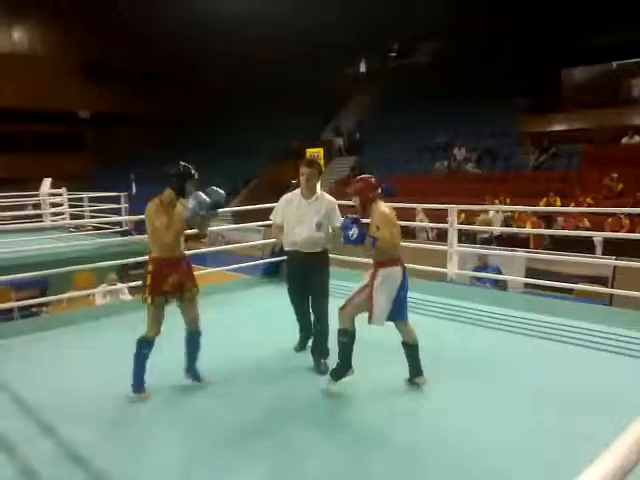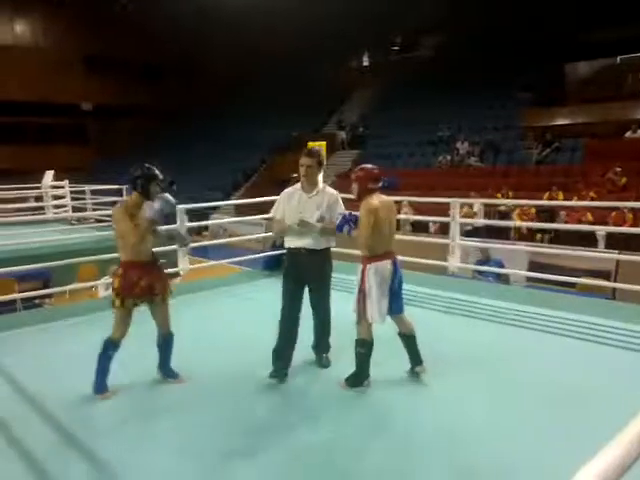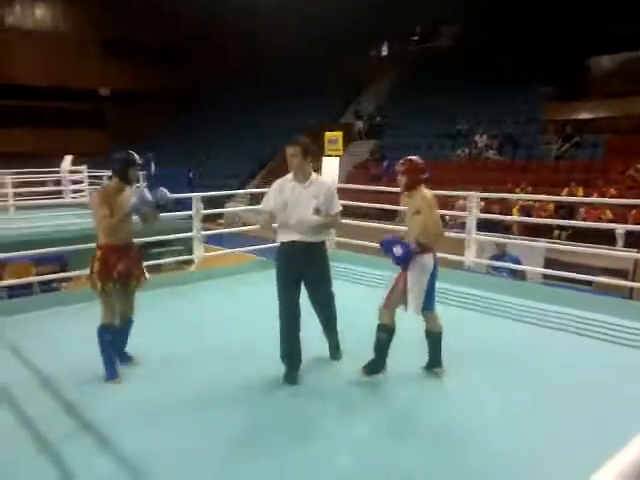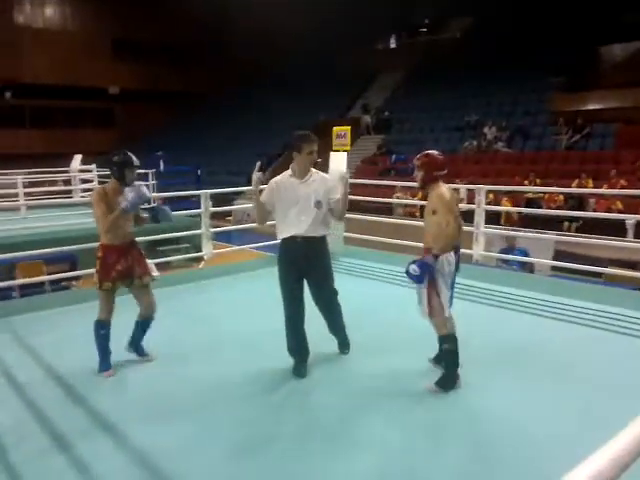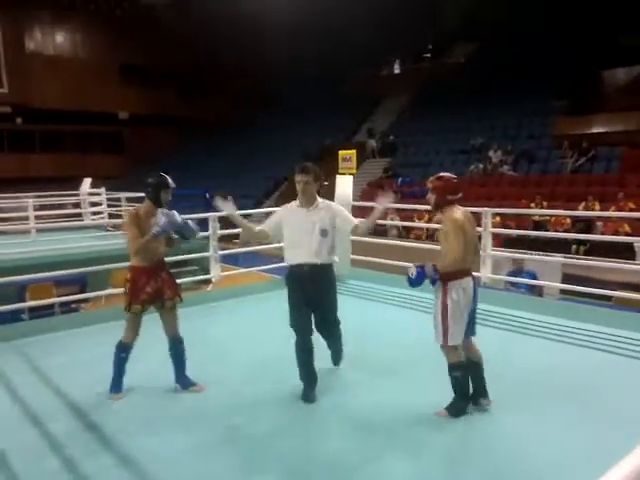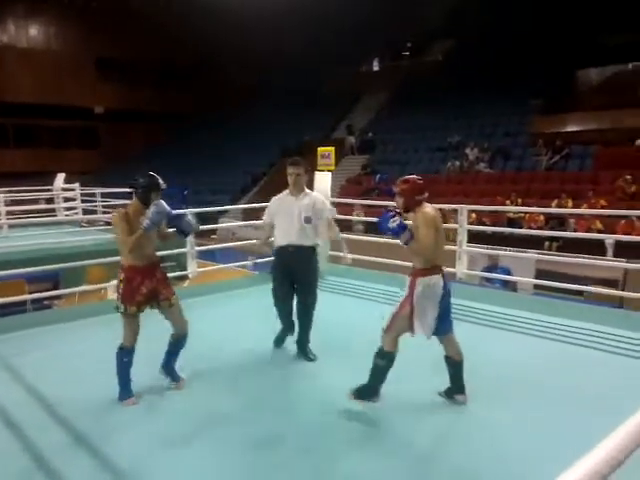
dt=0.5s
person 1, frame 1
left shoulder: (328, 202)
right shoulder: (287, 200)
left elbow: (338, 231)
right elbow: (276, 229)
left wrist: (321, 238)
right wrist: (286, 239)
left hip: (318, 258)
right hip: (294, 258)
left knee: (320, 308)
right knee: (298, 304)
left ankle: (320, 355)
right ankle: (305, 333)
person 1, frame 2
left shoulder: (330, 196)
right shoulder: (288, 194)
left elbow: (339, 228)
right elbow: (276, 226)
left wrist: (317, 226)
right wrist: (291, 225)
left hip: (320, 256)
right hip: (294, 256)
left knee: (321, 307)
right knee: (289, 310)
left ankle: (321, 349)
right ankle: (281, 362)
person 1, frame 3
left shoulder: (325, 187)
right shoulder: (279, 186)
left elbow: (336, 220)
right elbow: (265, 222)
left wrist: (317, 222)
right wrist: (274, 215)
left hip: (315, 250)
right hip: (288, 251)
left knee: (324, 302)
right knee: (288, 310)
left ankle: (333, 342)
right ankle: (291, 364)
person 1, frame 4
left shoulder: (325, 182)
right shoulder: (277, 184)
left elbow: (339, 216)
right elbow: (260, 219)
left wrist: (345, 192)
right wrist: (255, 190)
left hip: (316, 246)
right hip: (289, 248)
left knee: (327, 299)
right knee: (292, 306)
left ankle: (342, 337)
right ankle: (300, 357)
person 1, frame 5
left shoulder: (331, 210)
right shoulder: (285, 213)
left elbow: (358, 230)
right elbow: (258, 235)
left wrist: (378, 211)
right wrist: (234, 216)
left hip: (323, 273)
right hip: (297, 275)
left knee: (328, 324)
right knee: (302, 331)
left ankle: (336, 349)
right ankle: (309, 382)
person 1, frame 6
left shoulder: (316, 201)
right shoulder: (277, 201)
left elbow: (330, 225)
right elbow: (268, 229)
left wrist: (343, 247)
left hip: (306, 254)
right hip: (282, 253)
left knee: (306, 302)
right knee: (281, 299)
left ankle: (303, 345)
right ankle: (286, 327)
person 2, frame 1
left shoulder: (182, 203)
right shoulder: (155, 206)
left elbow: (202, 228)
right elbow: (168, 238)
left wrist: (211, 209)
right wrist: (188, 216)
left hip: (181, 265)
right hip: (160, 268)
left knee: (193, 324)
right knee: (153, 330)
left ankle: (191, 369)
right ankle: (138, 382)
person 2, frame 2
left shoulder: (148, 207)
right shoulder: (122, 210)
right elbow: (133, 241)
right wrist: (152, 217)
left hip: (151, 268)
right hip: (129, 272)
left knee: (165, 327)
right knee: (119, 333)
left ankle: (165, 368)
right ankle: (100, 381)
person 2, frame 3
left shoulder: (132, 192)
right shoulder: (100, 195)
left elbow: (149, 219)
right elbow: (106, 227)
left wrist: (154, 206)
right wrist: (129, 210)
left hip: (129, 252)
right hip: (108, 256)
left knee: (127, 312)
right knee: (110, 315)
left ankle: (120, 352)
right ankle: (110, 367)
person 2, frame 4
left shoulder: (131, 192)
right shoulder: (100, 194)
right elbow: (106, 226)
left wrist: (154, 217)
right wrist: (126, 206)
left hip: (132, 252)
right hip: (110, 255)
left knee: (149, 308)
right knee: (106, 313)
left ankle: (135, 344)
right ankle: (104, 360)
person 2, frame 5
left shoulder: (163, 215)
right shoulder: (133, 216)
right elbow: (135, 249)
left wrist: (183, 235)
right wrist: (158, 231)
left hip: (162, 274)
right hip: (140, 277)
left knee: (174, 332)
right knee: (130, 335)
left ankle: (181, 378)
right ankle: (116, 382)
person 2, frame 6
left shoulder: (153, 214)
right shoulder: (121, 216)
left elbow: (163, 237)
right elbow: (128, 248)
left wrist: (181, 230)
right wrist: (148, 224)
left hip: (156, 273)
right hip: (133, 278)
left knee: (181, 326)
right knee: (130, 339)
left ankle: (168, 367)
right ankle: (124, 389)
person 3, frame 1
left shoulder: (380, 212)
right shoulder: (381, 209)
left elbow: (393, 244)
left wrist: (363, 238)
right wrist: (360, 228)
left hip: (385, 273)
right hip: (397, 270)
left knee: (347, 312)
right knee: (402, 322)
left ankle: (344, 365)
right ankle: (416, 374)
person 3, frame 2
left shoulder: (368, 204)
right shoulder: (387, 202)
left elbow: (364, 239)
left wrist: (348, 227)
right wrist: (357, 223)
left hip: (374, 266)
right hip: (391, 262)
left knee: (363, 321)
right knee: (398, 315)
left ankle: (361, 374)
right ankle: (417, 363)
person 3, frame 3
left shoulder: (423, 197)
right shoulder: (416, 196)
left elbow: (436, 232)
left wrist: (412, 247)
right wrist: (402, 243)
left hip: (418, 259)
right hip: (425, 258)
left knee: (387, 308)
right knee: (428, 311)
left ankle: (379, 361)
right ankle: (435, 363)
person 3, frame 4
left shoulder: (439, 195)
right shoulder: (444, 191)
left elbow: (449, 233)
right elbow: (457, 227)
left wrist: (428, 258)
left hip: (439, 259)
right hip: (448, 256)
left knee: (438, 316)
right knee: (442, 313)
left ankle: (451, 374)
right ankle: (445, 357)
person 3, frame 5
left shoulder: (451, 219)
right shoulder: (464, 215)
left elbow: (455, 259)
right elbow: (474, 252)
left wrist: (429, 270)
left hip: (453, 285)
right hip: (466, 280)
left knee: (449, 345)
right knee: (466, 341)
left ankle: (461, 401)
right ankle: (480, 395)
person 3, frame 6
left shoulder: (424, 215)
right shoulder: (430, 211)
left elbow: (427, 250)
left wrist: (404, 233)
right wrist: (405, 226)
left hip: (424, 282)
right hip: (438, 279)
left knee: (391, 334)
right knee: (446, 336)
left ankle: (371, 390)
right ankle: (457, 390)
